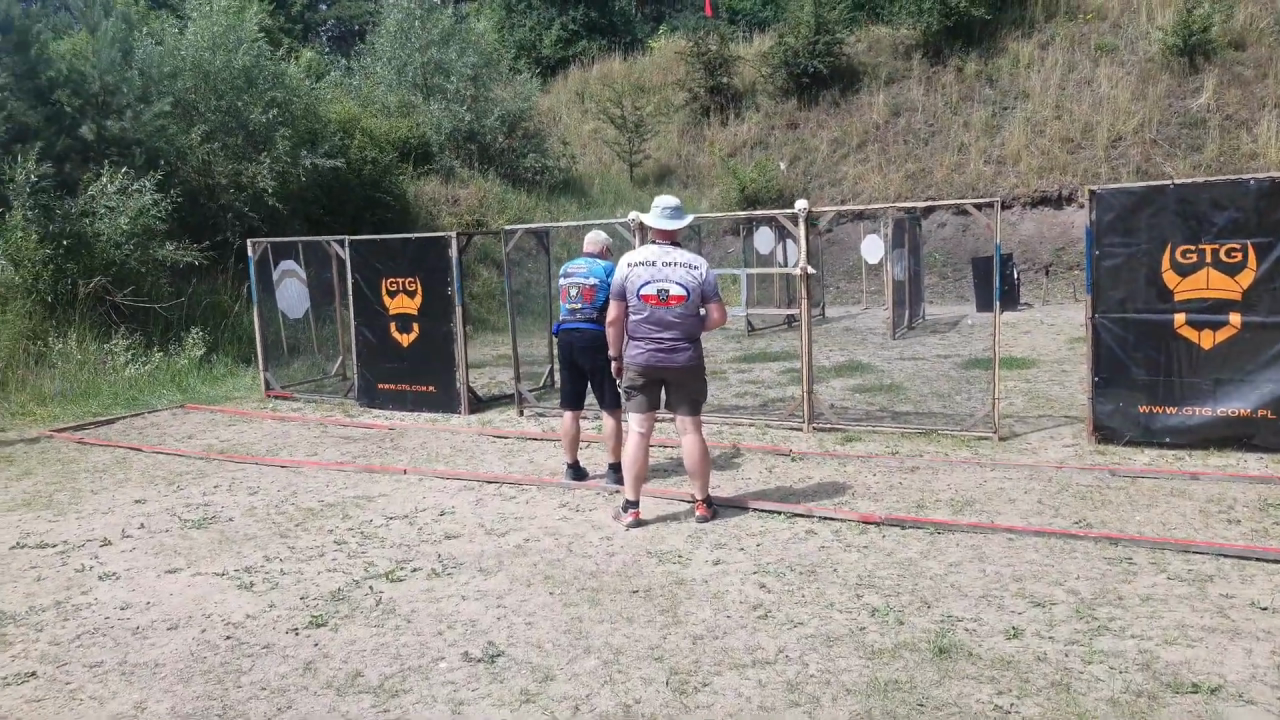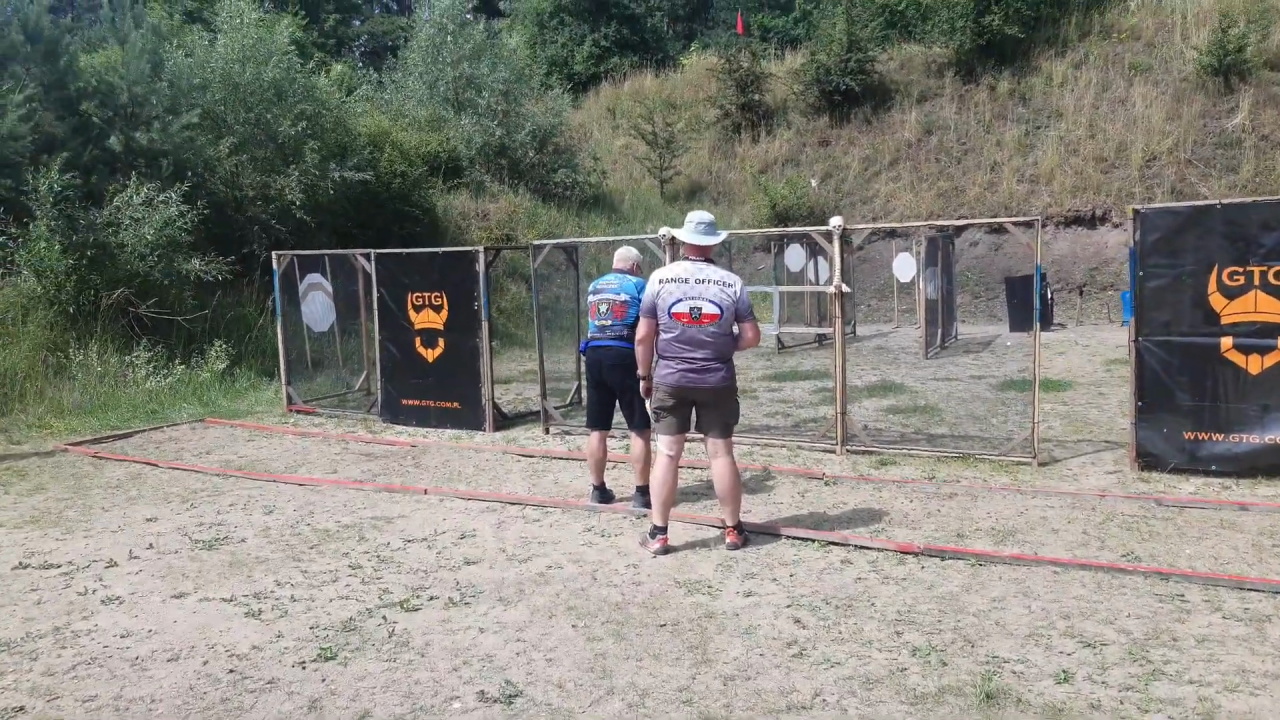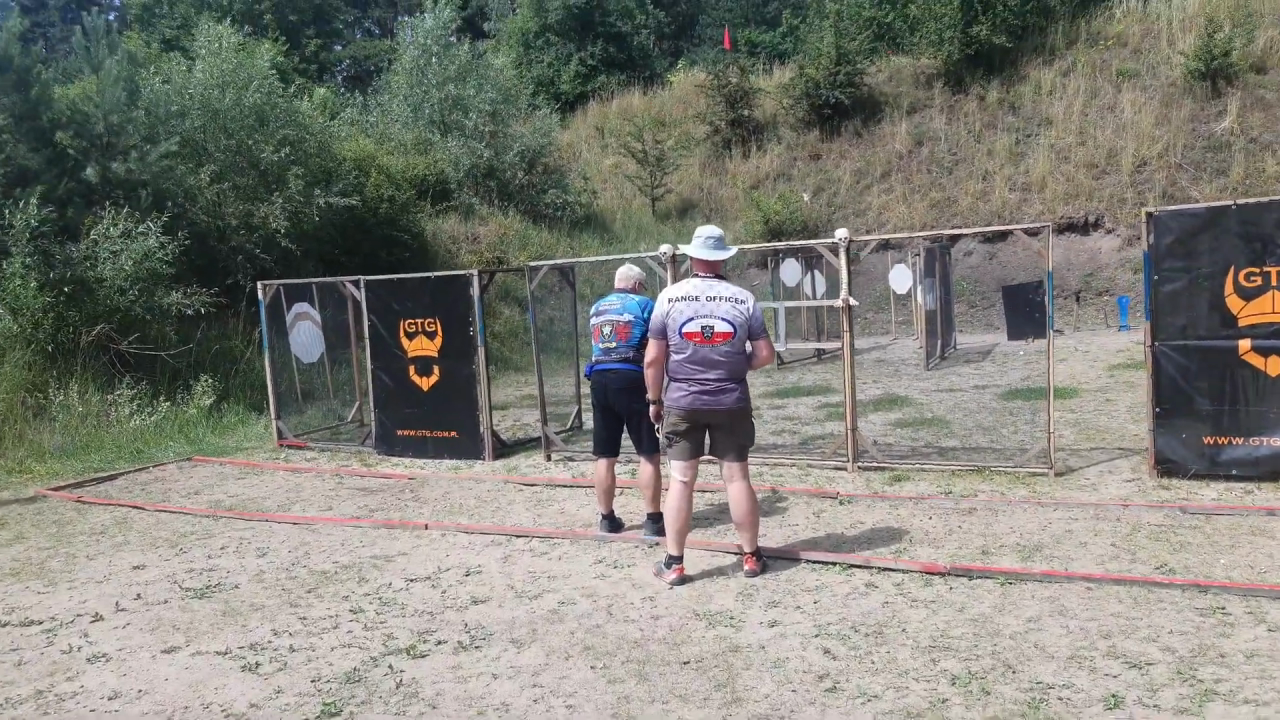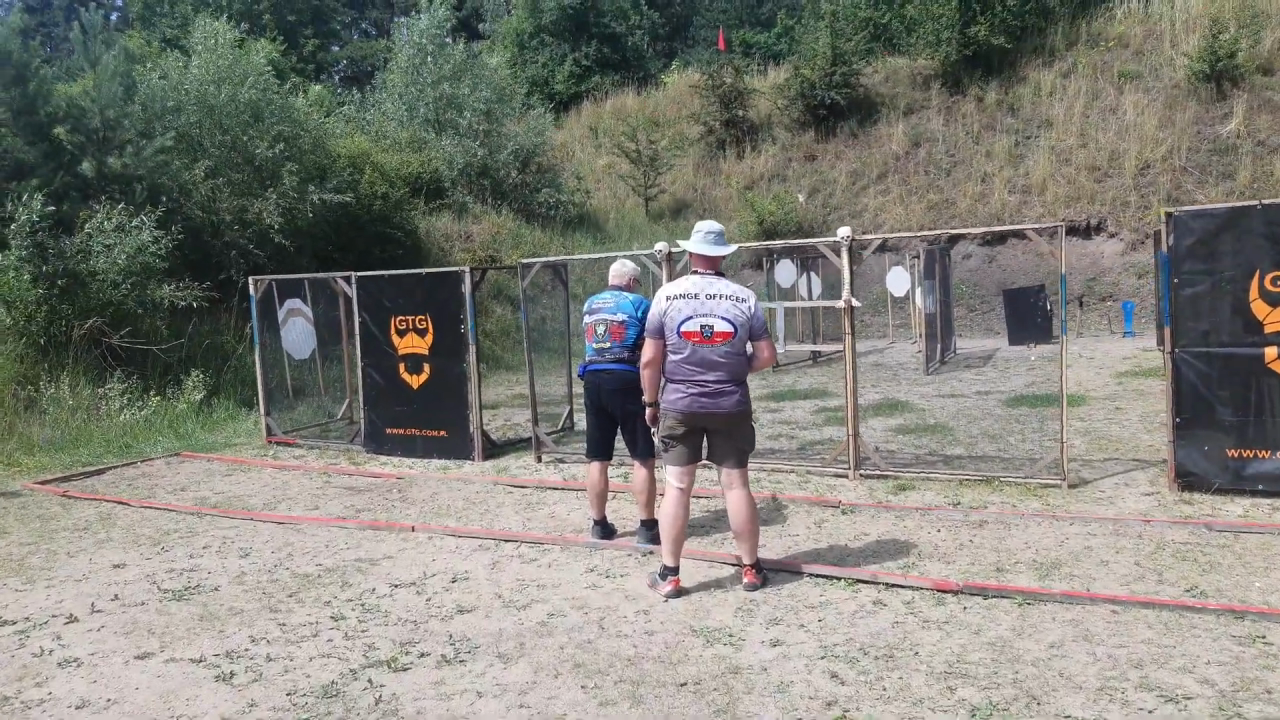
dt=0.4s
person 1, frame 1
left shoulder: (629, 261)
right shoulder: (698, 265)
left elbow: (613, 318)
right elbow: (718, 317)
left wrist: (615, 355)
left hip: (640, 359)
right hip: (685, 360)
left knee: (638, 431)
right knee: (690, 430)
left ankle: (631, 508)
right ankle: (702, 503)
person 1, frame 2
left shoulder: (660, 278)
right shoulder: (732, 282)
left elbow: (643, 336)
right elbow: (751, 337)
left wrist: (644, 375)
left hip: (670, 379)
right hip: (717, 380)
left knee: (667, 453)
right knee: (721, 453)
left ankle: (658, 534)
right ankle: (733, 530)
person 1, frame 3
left shoulder: (669, 297)
right shoulder: (743, 298)
left elbow: (653, 359)
right elbow: (765, 354)
left wrist: (654, 399)
left hip: (682, 402)
right hip: (731, 402)
left knee: (681, 480)
right knee: (737, 477)
left ankle: (674, 564)
right ankle: (751, 556)
person 1, frame 4
left shoulder: (667, 294)
right shoulder: (744, 297)
left elbow: (650, 359)
right elbow: (766, 356)
left wrist: (651, 401)
left hip: (679, 404)
right hip: (731, 405)
left knee: (677, 487)
right knee: (736, 485)
left ankle: (669, 575)
right ankle: (751, 569)
person 2, frame 1
left shoulder: (565, 269)
right shoulder: (607, 268)
left hip: (566, 338)
right hip: (595, 339)
left knee: (570, 409)
right knee: (611, 409)
left ankle: (572, 467)
right ankle: (614, 470)
person 2, frame 2
left shoulder: (594, 286)
right shoulder: (638, 285)
left hip: (594, 356)
right hip: (624, 357)
left knee: (597, 429)
right knee: (640, 429)
left ankle: (598, 489)
right ankle: (642, 493)
person 2, frame 3
left shoulder: (596, 308)
right shoulder: (643, 304)
left hip: (599, 381)
right hip: (631, 380)
left knee: (604, 456)
right knee: (649, 454)
left ankle: (607, 518)
right ankle: (653, 520)
person 2, frame 4
left shoulder: (589, 305)
right shoulder: (637, 303)
left hip: (593, 381)
right hip: (625, 381)
left knee: (597, 460)
right knee: (643, 459)
left ankle: (599, 524)
right ankle: (647, 527)
